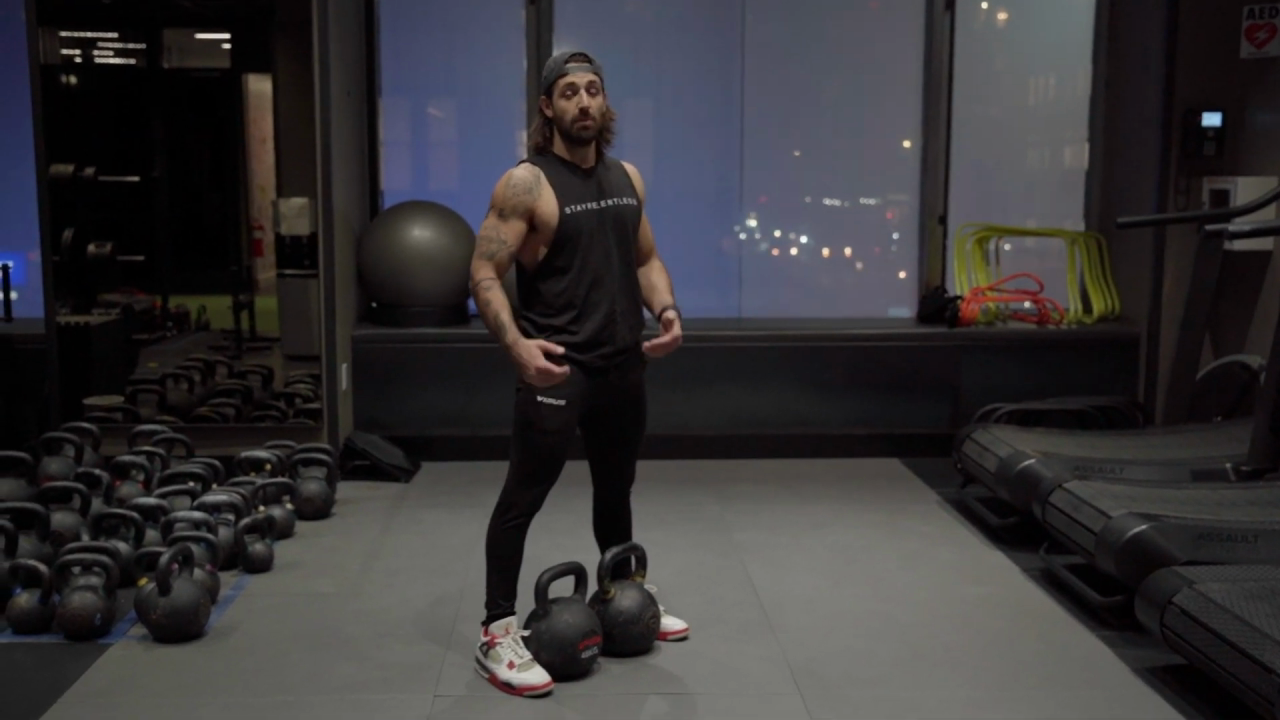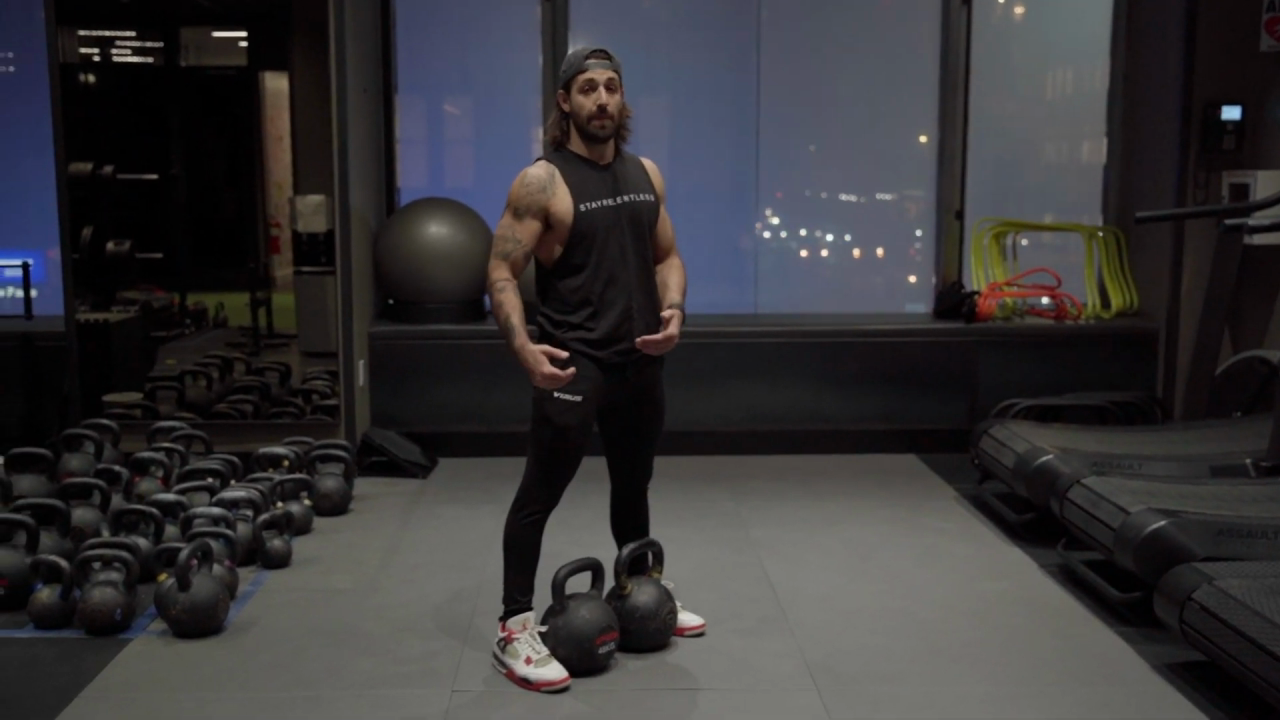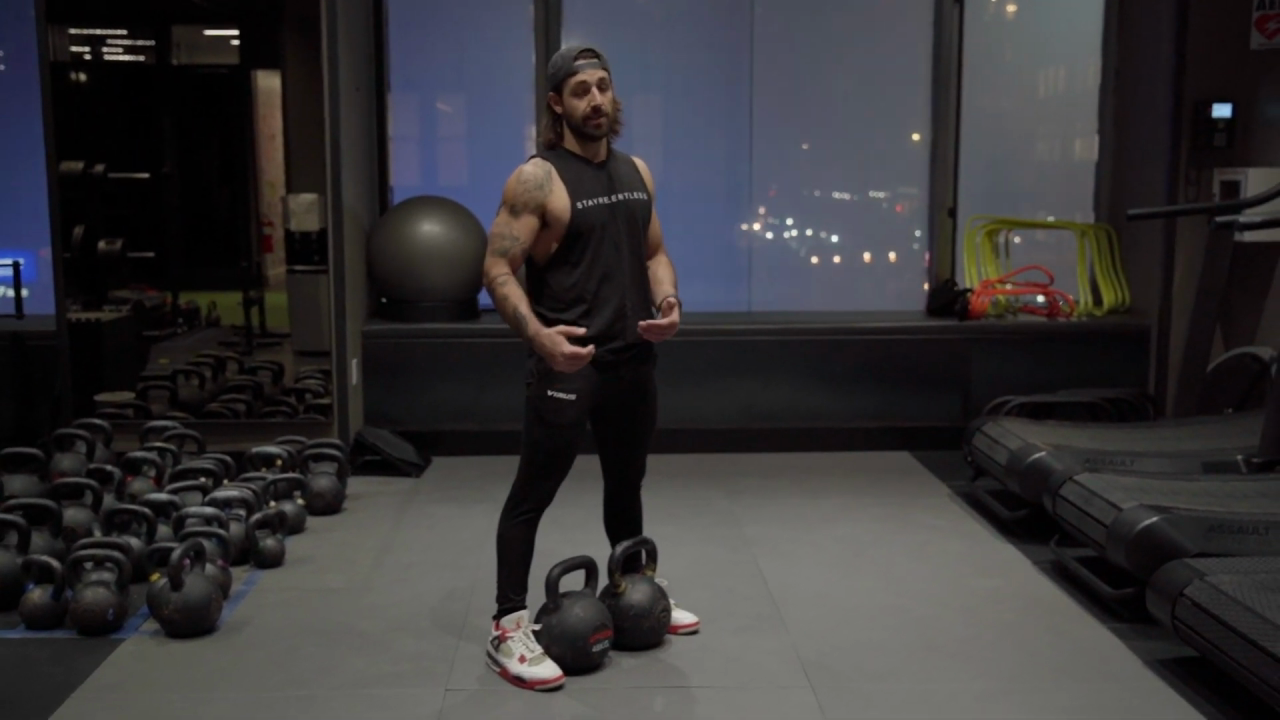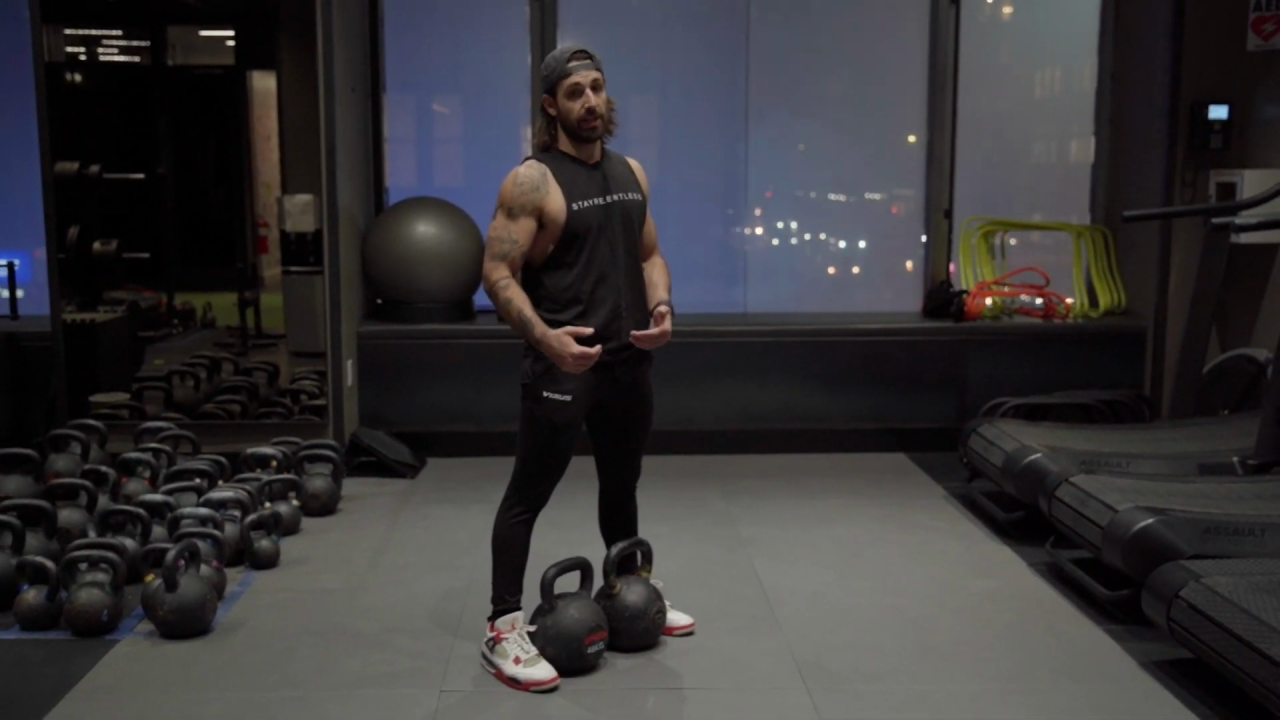
dt=0.7s
person 1, frame 1
left shoulder: (627, 177)
right shoulder: (525, 184)
left elbow: (645, 258)
right elbow: (484, 271)
left wrist: (667, 311)
right wrist: (516, 345)
left hip: (624, 363)
right hip: (559, 367)
left knee: (616, 488)
right knee: (522, 498)
right ankle: (496, 634)
person 1, frame 2
left shoulder: (646, 173)
right shoulder: (542, 182)
left elbow: (666, 255)
right elbow: (502, 271)
left wrist: (672, 309)
right wrist: (523, 346)
left hip: (640, 360)
right hip: (575, 364)
left knee: (634, 485)
right knee: (540, 494)
right ankle: (514, 630)
person 1, frame 3
left shoulder: (636, 171)
right shoulder: (536, 179)
left elbow: (653, 252)
right elbow: (498, 268)
left wrist: (667, 299)
right wrist: (537, 335)
left hip: (632, 357)
right hip: (568, 362)
left knee: (626, 481)
right knee: (533, 492)
right ankle: (508, 627)
person 1, frame 4
left shoulder: (630, 172)
right shoulder: (532, 180)
left elbow: (648, 253)
right elbow: (498, 271)
left wrist: (659, 306)
right wrist: (541, 335)
left hip: (628, 359)
right hip: (563, 363)
left knee: (621, 484)
right knee: (528, 494)
right ankle: (503, 628)
